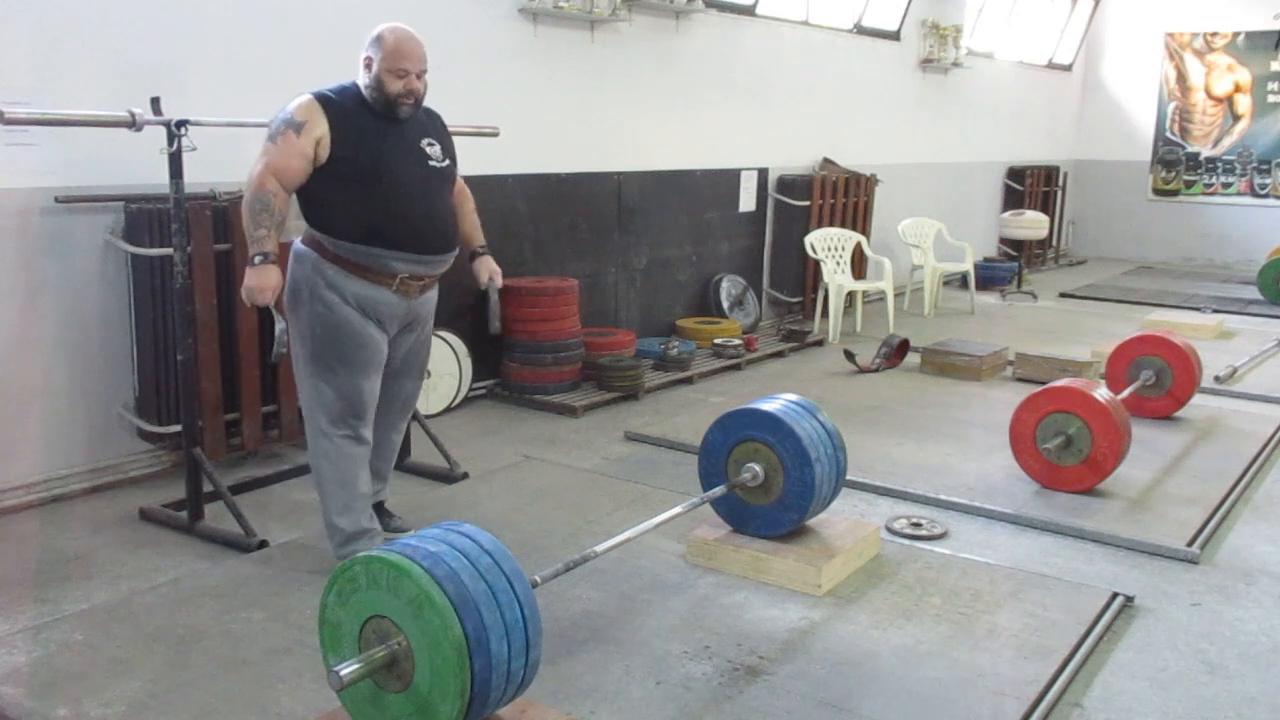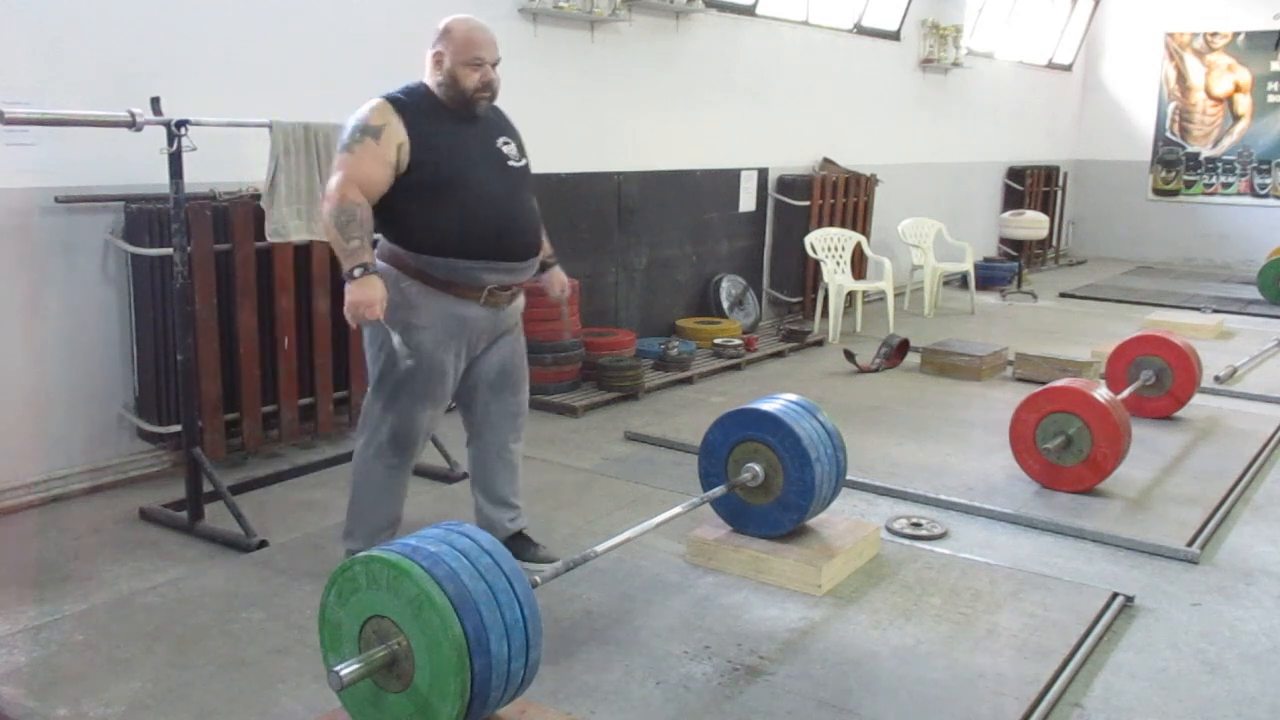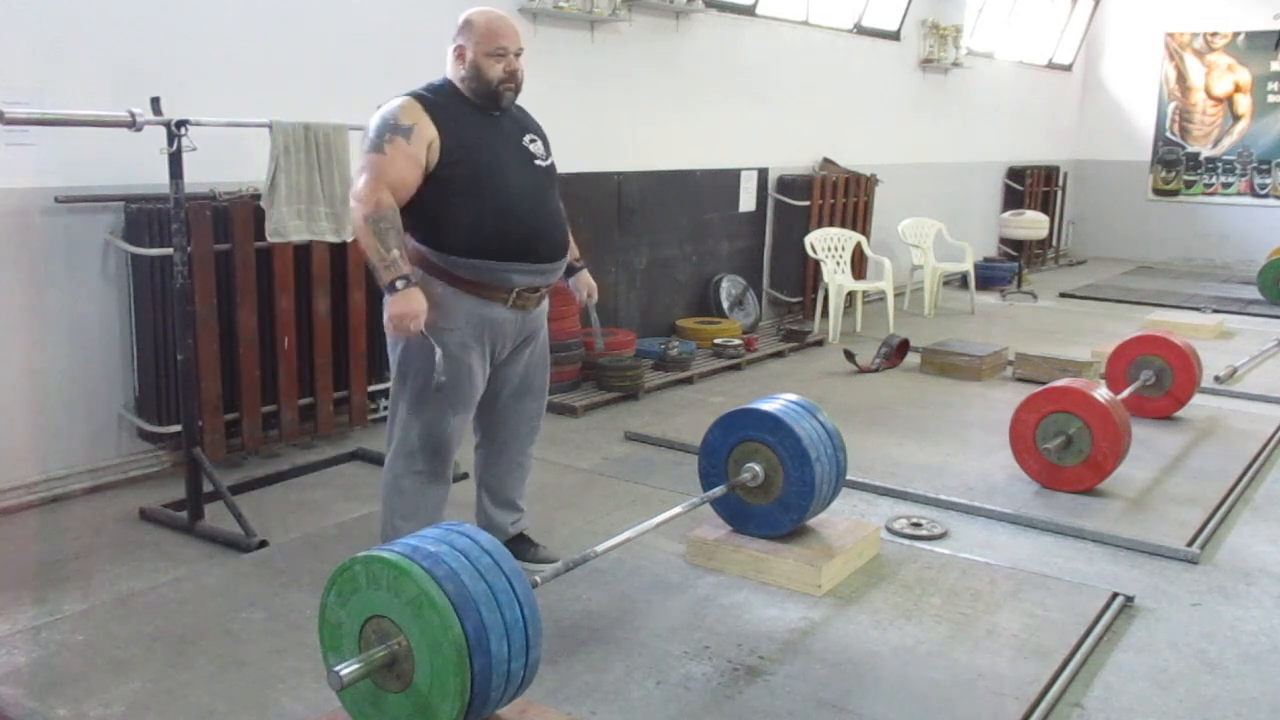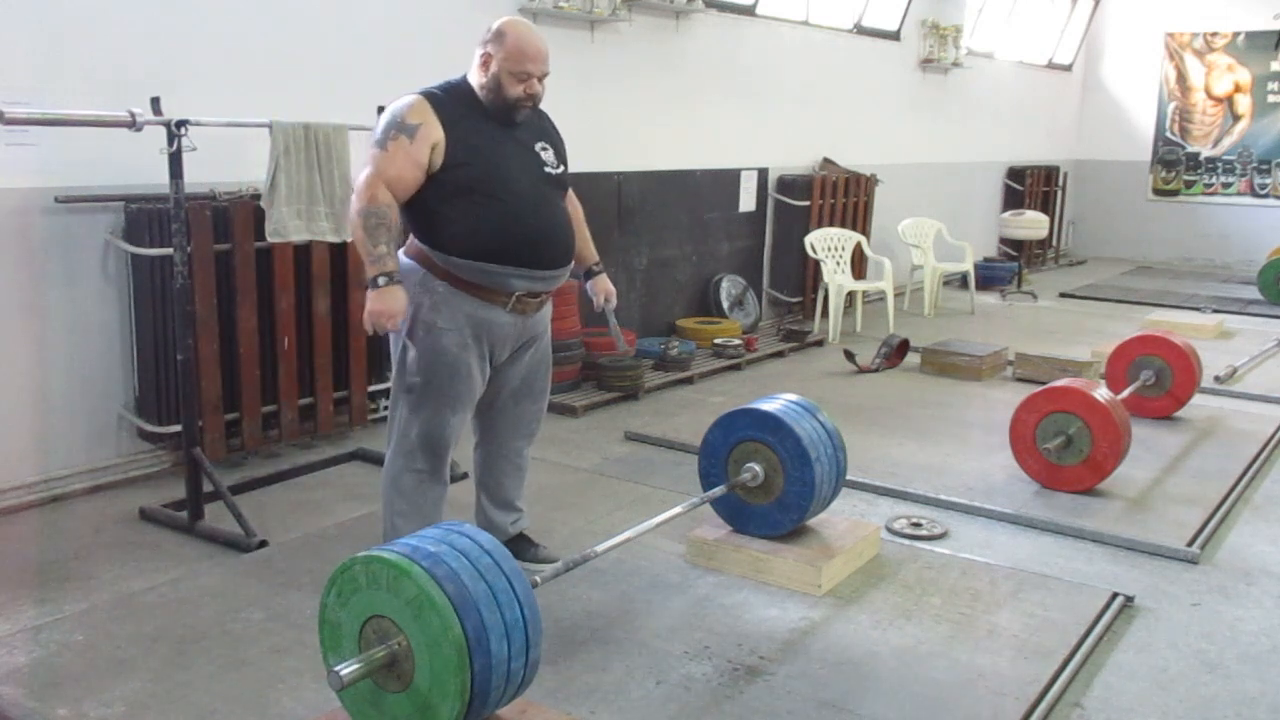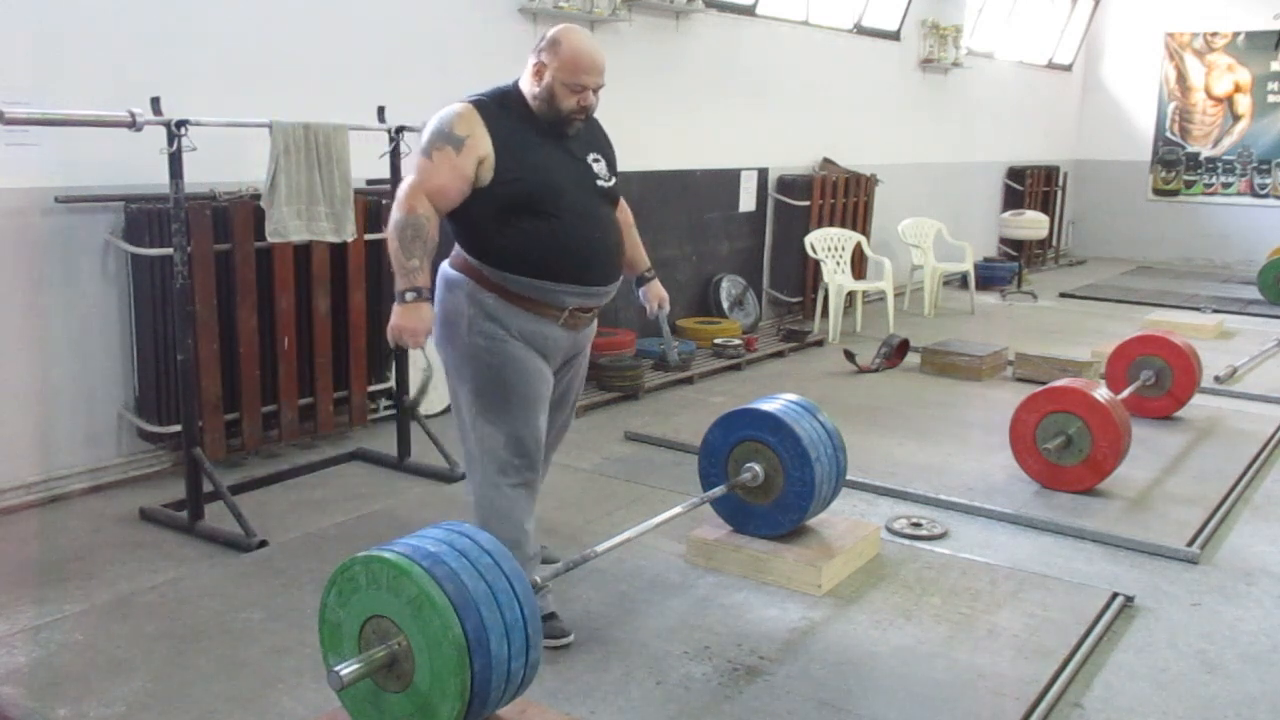
dt=1s
person 1, frame 1
left shoulder: (431, 125)
right shoulder: (318, 116)
left elbow: (455, 193)
right elbow: (267, 184)
left wrist: (478, 252)
right wrist: (263, 258)
left hip: (416, 296)
right hip: (342, 290)
left knee: (392, 409)
right knee: (343, 417)
left ankle: (369, 500)
right ankle: (356, 541)
person 1, frame 2
left shoulder: (497, 122)
right shoulder: (390, 121)
left elbow: (519, 202)
right elbow: (344, 198)
left wrist: (546, 263)
right wrist: (360, 273)
left hip: (501, 309)
right hip: (425, 307)
left knee: (502, 427)
right knee: (398, 431)
left ankle: (504, 531)
right ankle: (368, 553)
person 1, frame 3
left shoulder: (523, 122)
right shoulder: (415, 118)
left elbow: (546, 203)
right elbow: (372, 200)
left wrist: (574, 266)
right wrist: (399, 284)
left hip: (525, 310)
right hip: (450, 308)
left knee: (514, 431)
right knee: (428, 442)
left ankle: (504, 533)
person 1, frame 4
left shoulder: (540, 125)
right shoulder: (425, 117)
left elbow: (563, 202)
right elbow: (374, 194)
left wrist: (593, 268)
right wrist: (382, 280)
left hip: (529, 311)
right hip: (451, 306)
left knee: (512, 433)
right knee: (427, 440)
left ankle: (504, 532)
person 1, frame 5
left shoulder: (591, 134)
right shoulder: (473, 127)
left elbow: (614, 210)
right elbow: (415, 203)
left wrist: (645, 277)
right wrist: (412, 294)
left hip: (571, 324)
right hip: (496, 321)
left knee: (537, 447)
right knee: (510, 461)
left ankle: (507, 545)
